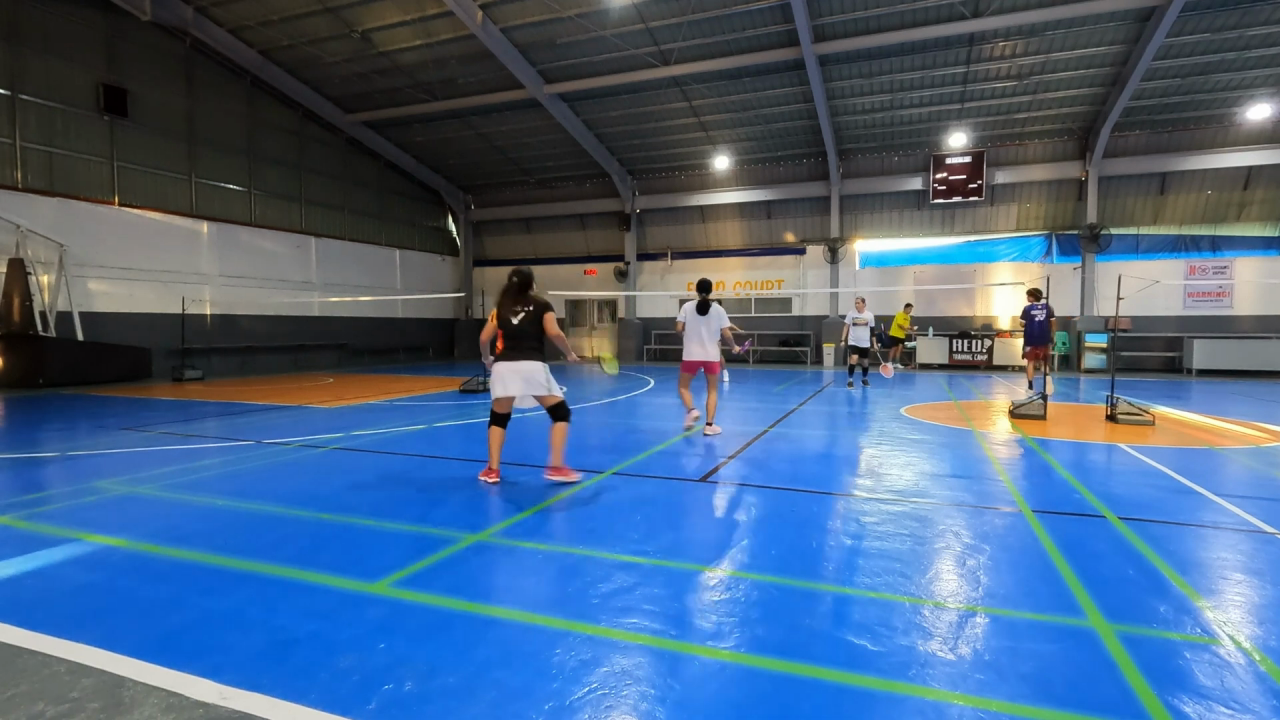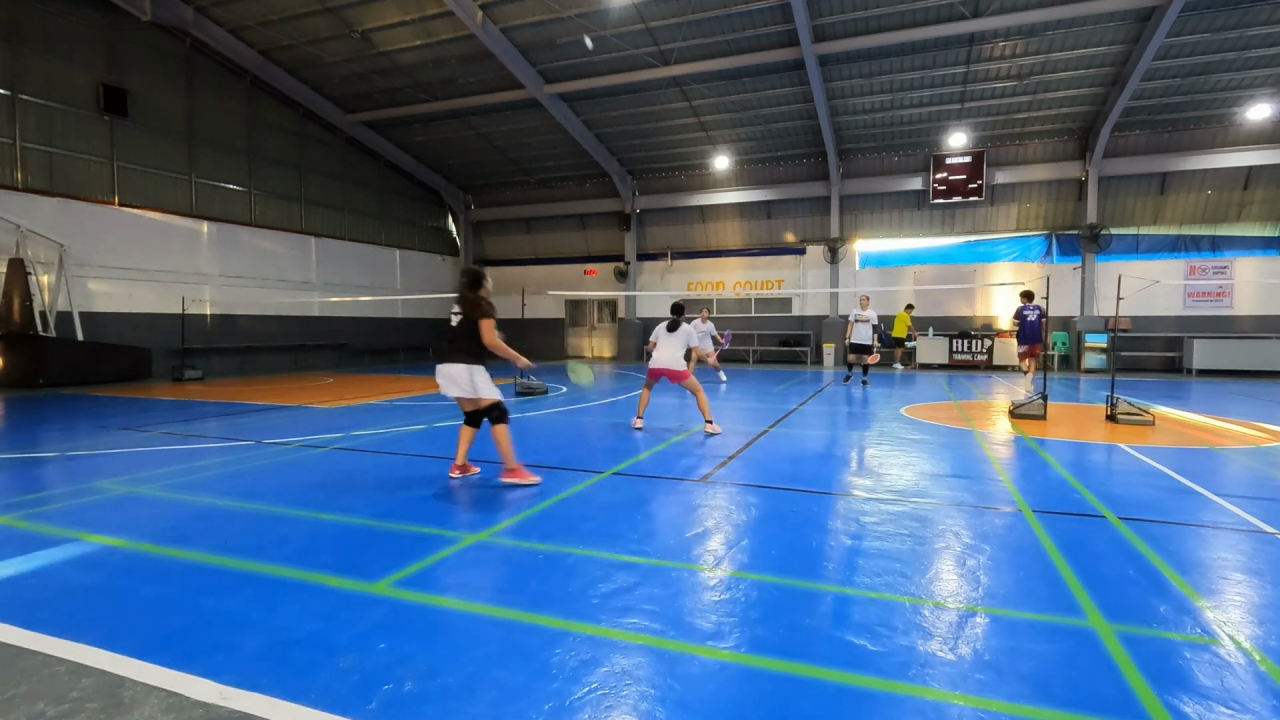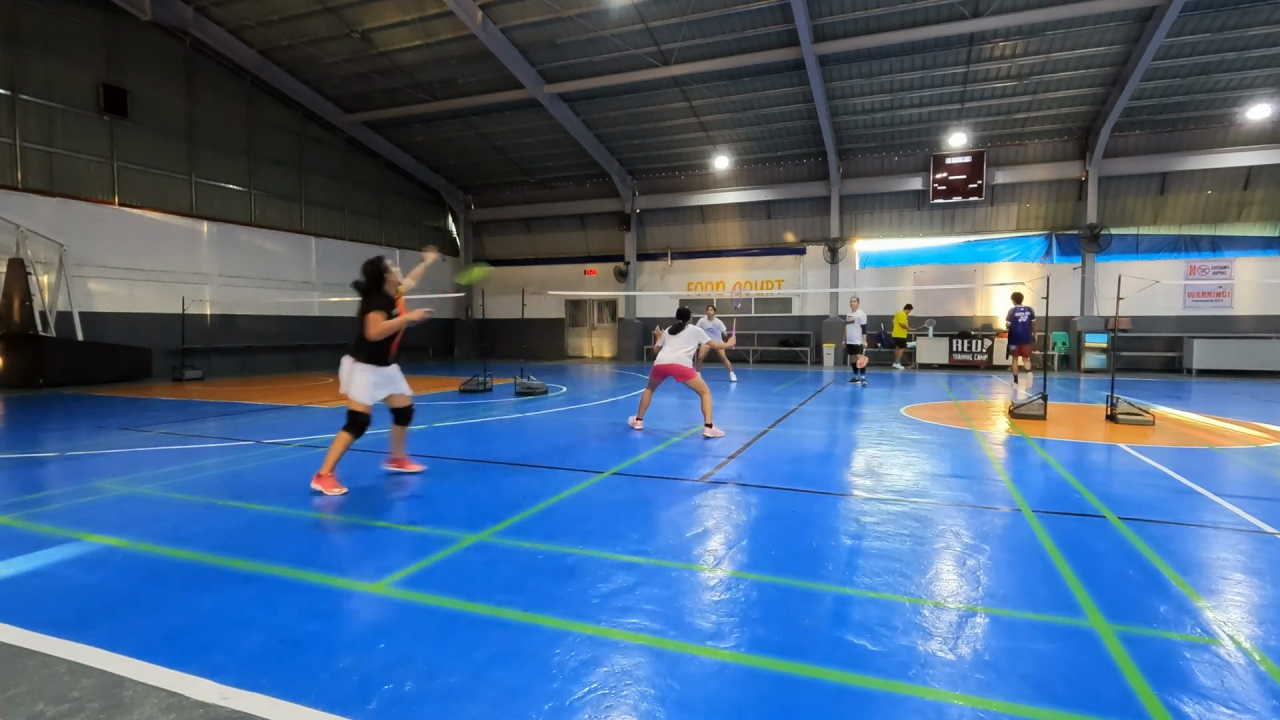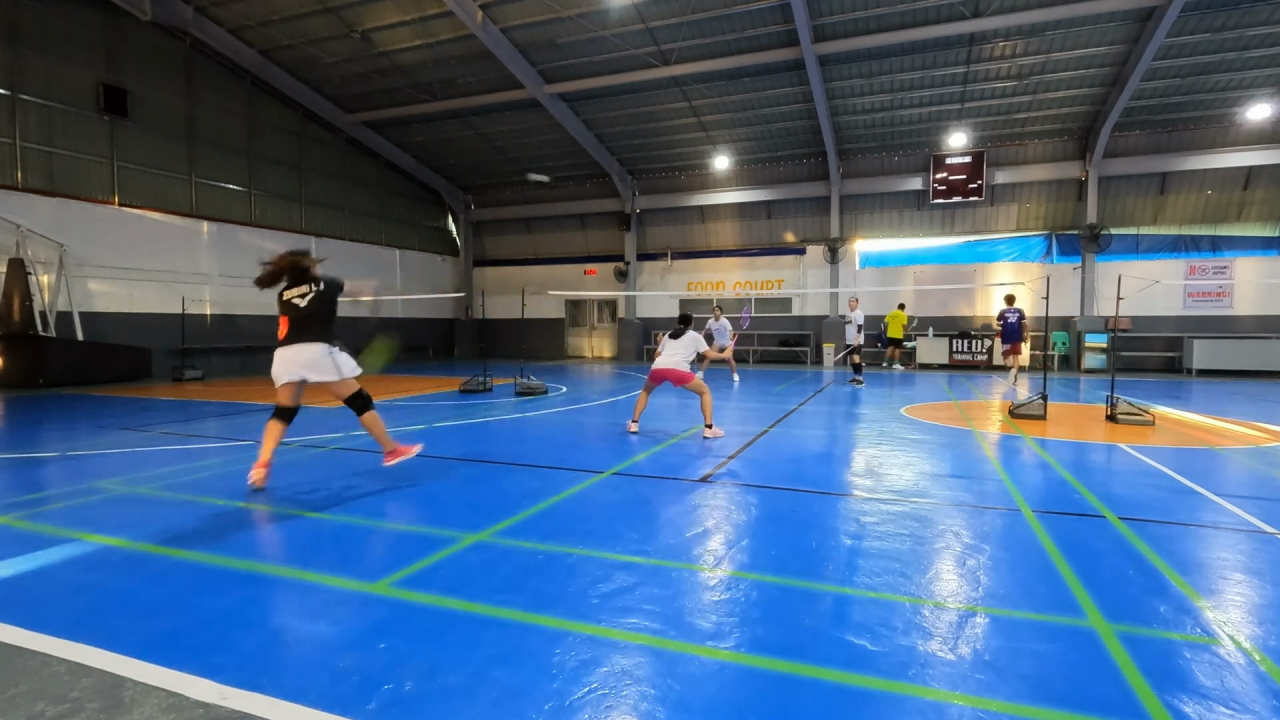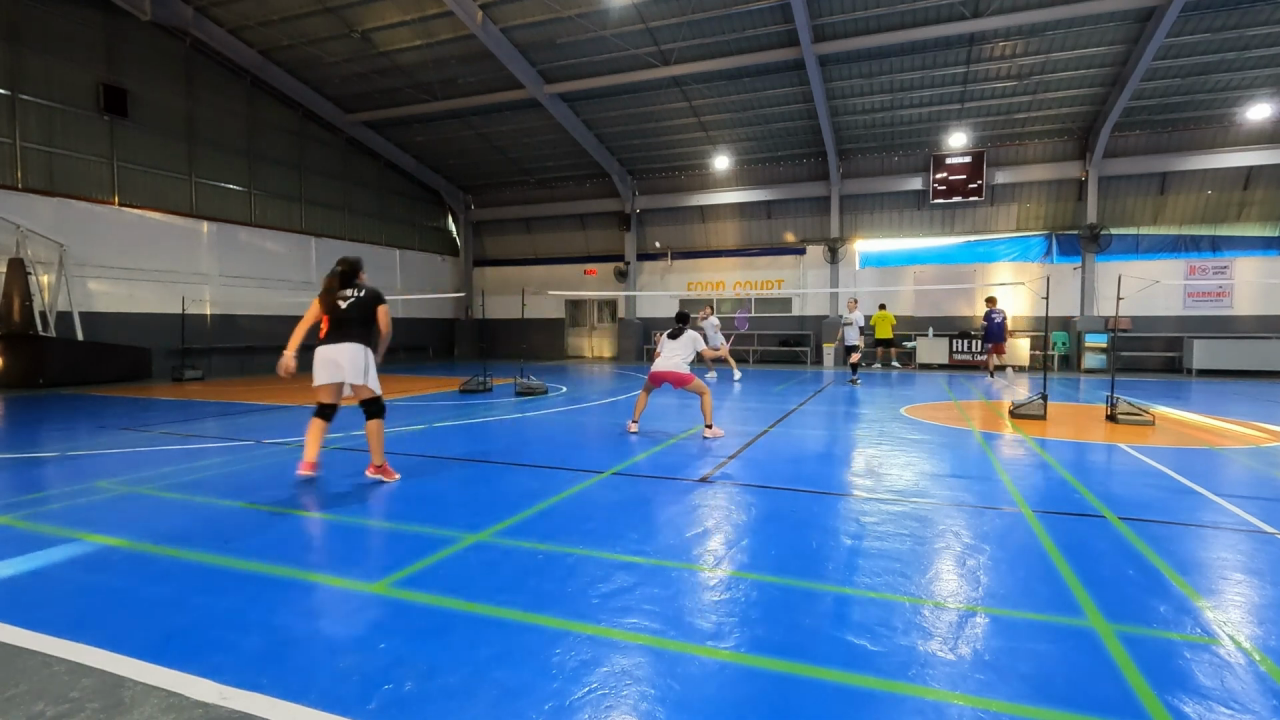
dt=0.5s
person 1, frame 1
left shoulder: (501, 308)
right shoulder: (541, 305)
left elbow: (486, 338)
right elbow: (554, 333)
left wrist: (488, 359)
right wrist: (569, 353)
left hip: (504, 367)
right hip: (533, 366)
left knee: (499, 418)
right knee: (561, 413)
left ankle: (492, 470)
right ankle: (556, 467)
person 1, frame 2
left shoulder: (460, 304)
right shoulder: (483, 306)
right elbow: (490, 342)
right wrist: (517, 359)
left hip: (447, 367)
right hip: (467, 368)
left knee: (473, 416)
right knee: (498, 414)
left ankle: (460, 465)
right ankle: (512, 469)
person 1, frame 3
left shoulder: (392, 295)
right shoulder: (377, 300)
right elbow: (374, 333)
left wrist: (427, 262)
right wrist: (408, 317)
left hip: (384, 366)
right hip: (363, 366)
left knee: (405, 409)
right knee: (358, 423)
left ankle: (397, 459)
right ankle: (324, 475)
person 1, frame 4
left shoulder: (283, 294)
right shoulder: (326, 285)
left hip: (285, 355)
right hip: (319, 353)
left knee: (284, 413)
right knee: (360, 401)
left ankle: (260, 468)
right ankle: (391, 450)
person 1, frame 5
left shoulder: (327, 297)
right shoulder: (373, 295)
left elbow: (304, 324)
right elbow: (385, 329)
left wrist: (290, 353)
right wrist: (379, 354)
left hip: (325, 353)
right hip: (354, 351)
left knee: (324, 410)
right knee: (374, 408)
left ankle: (309, 462)
right ankle: (378, 465)
